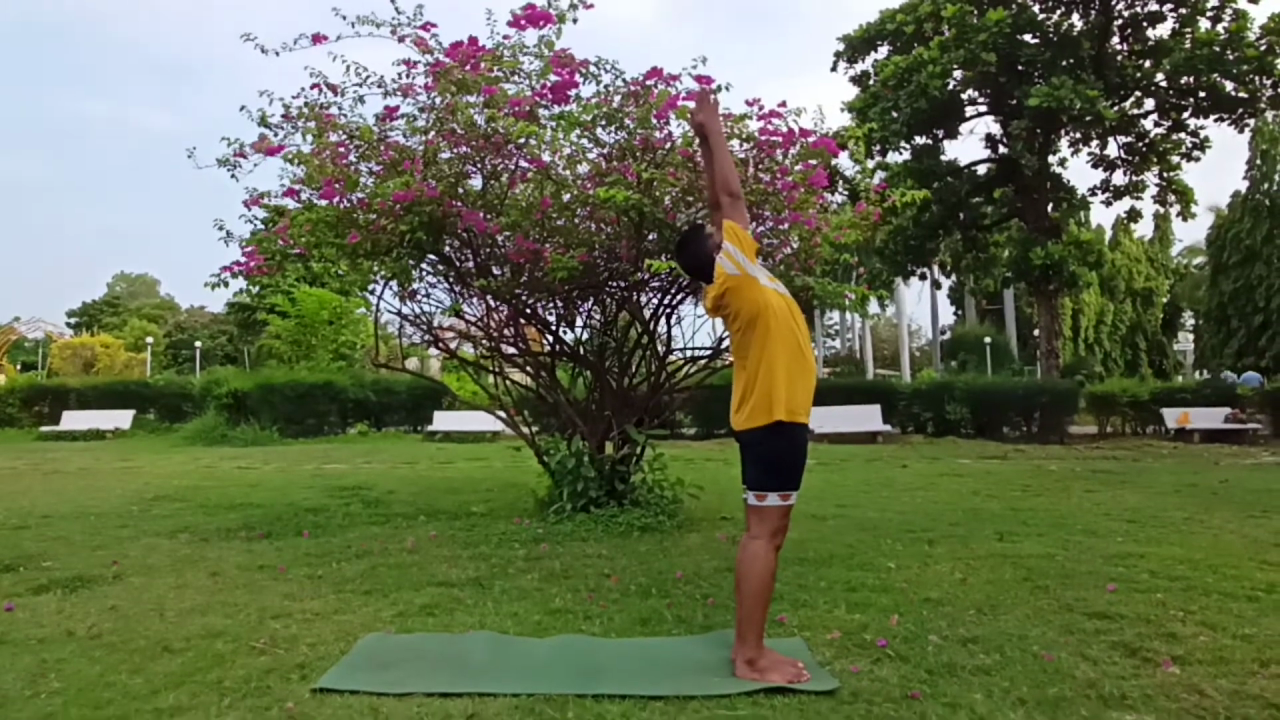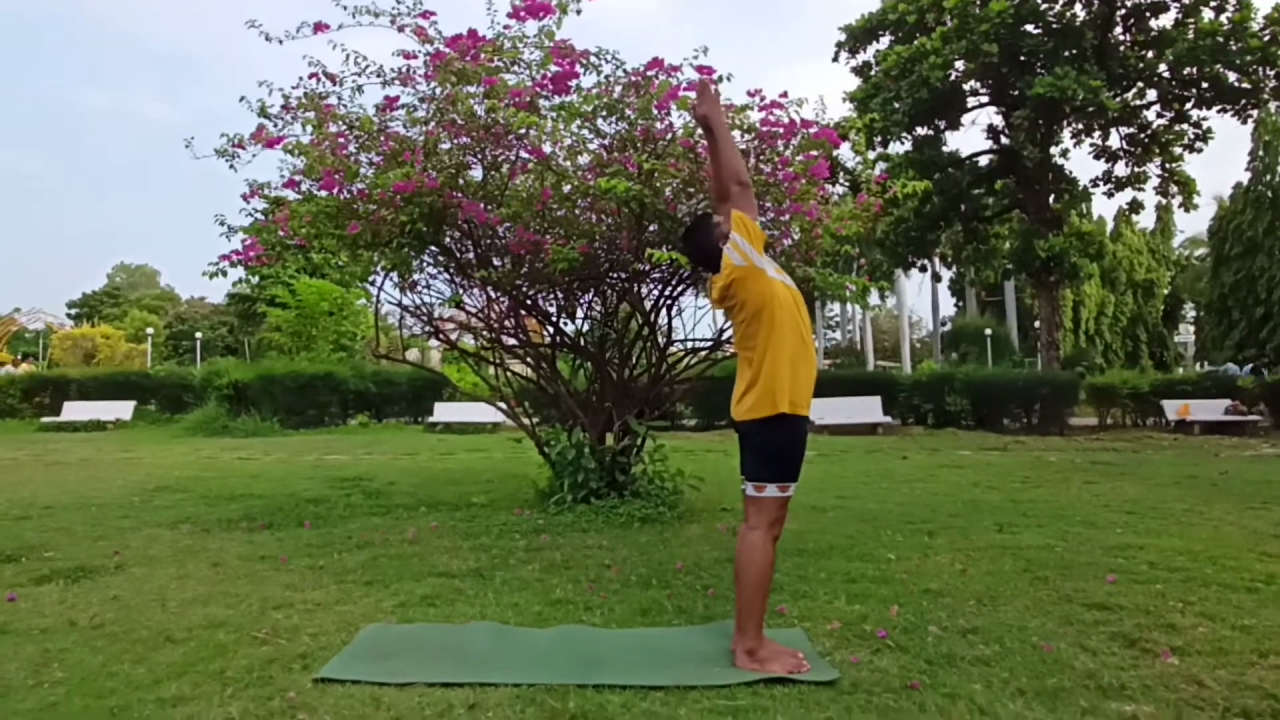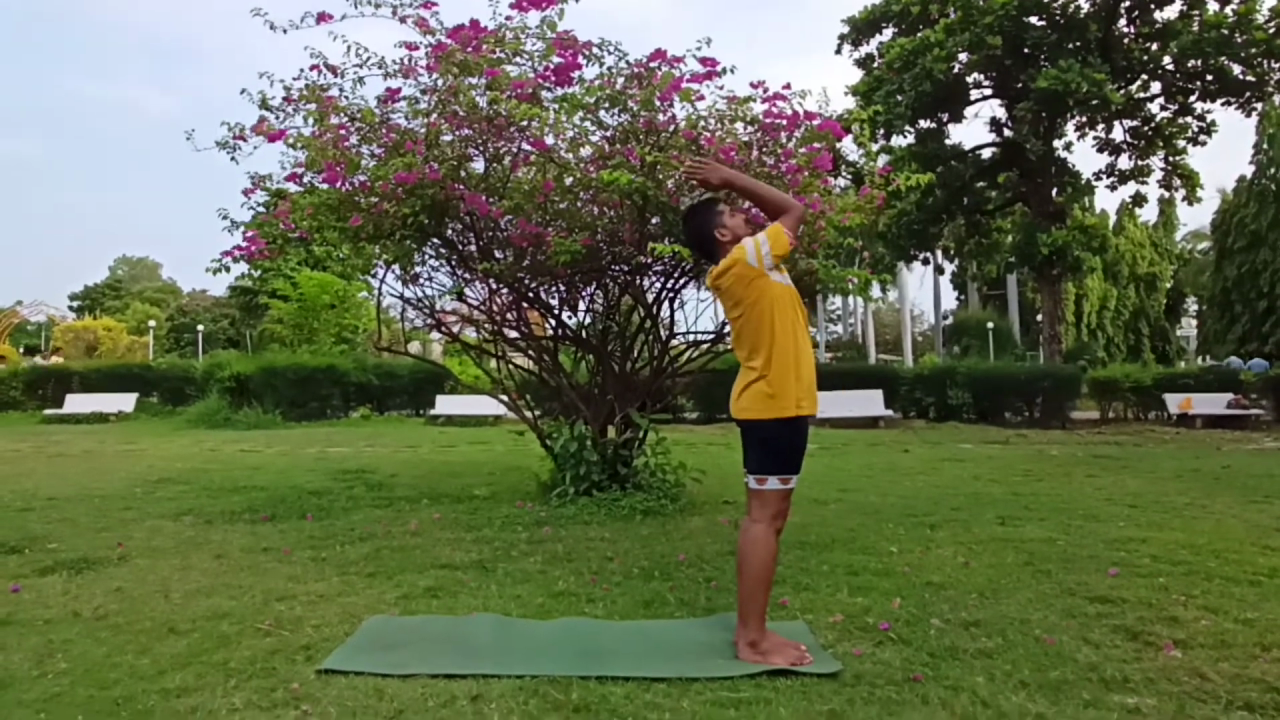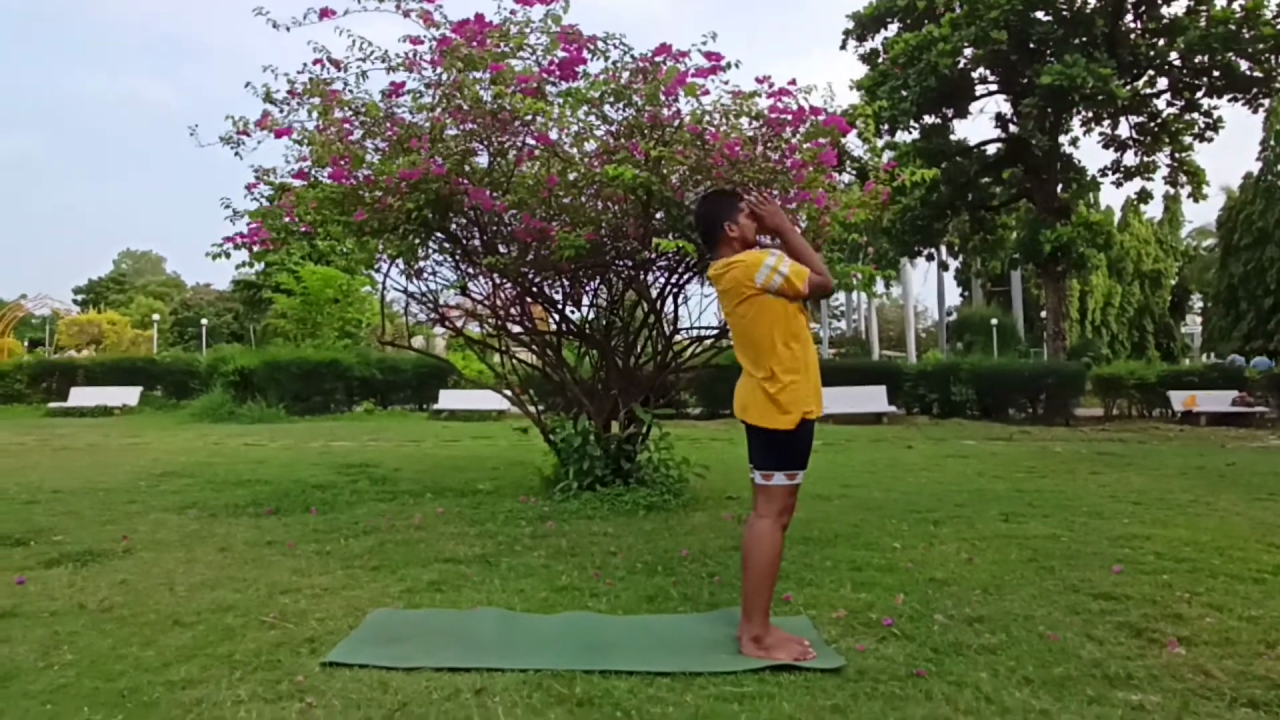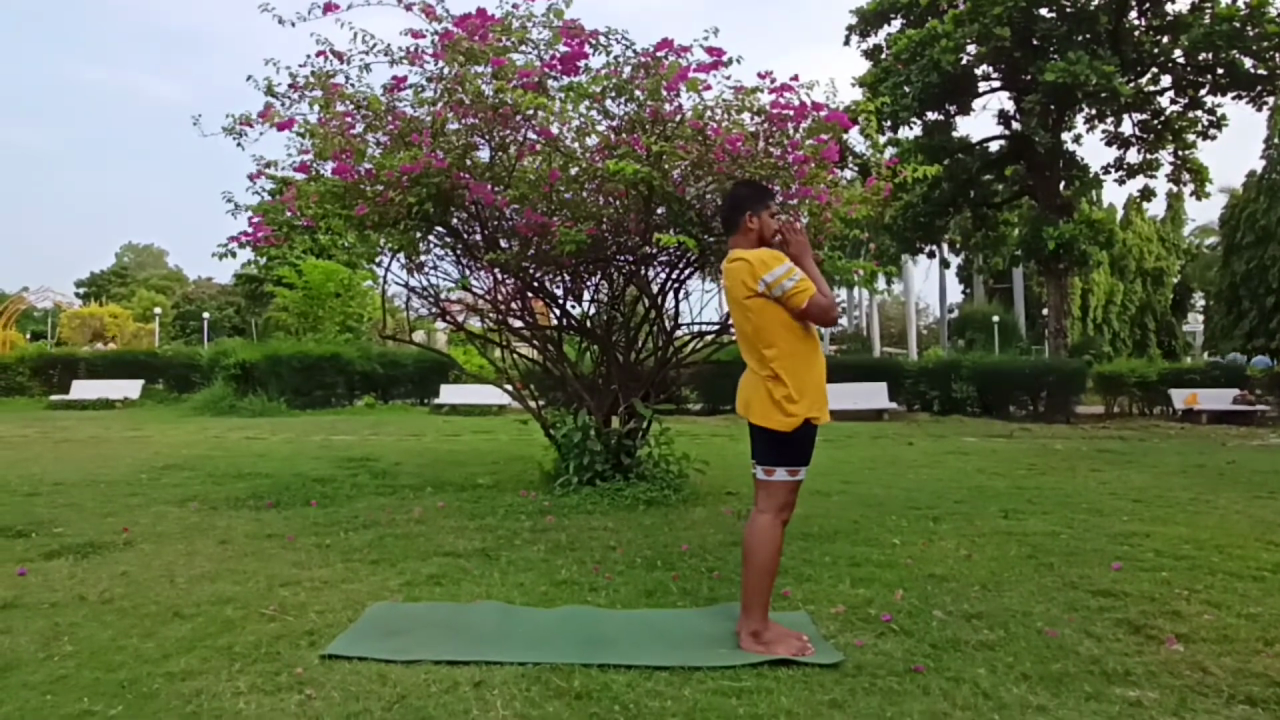
dt=0.5s
person 1, frame 1
left shoulder: (736, 281)
right shoulder: (735, 273)
left elbow: (723, 202)
right elbow: (729, 197)
left wrist: (710, 136)
right wrist: (712, 133)
left hip: (773, 415)
right hip: (772, 417)
left knee: (766, 534)
right knee: (764, 533)
left ankle: (750, 647)
right ankle: (749, 657)
person 1, frame 2
left shoulder: (739, 273)
right shoulder: (743, 265)
left elbow: (729, 193)
right elbow: (739, 186)
left wrist: (712, 131)
right wrist: (716, 123)
left hip: (771, 406)
right hip: (773, 409)
left knee: (764, 523)
right knee: (762, 523)
left ankle: (750, 638)
right ankle: (750, 648)
person 1, frame 3
left shoulder: (733, 268)
right shoulder: (747, 259)
left elbow: (779, 214)
right elbow: (794, 210)
left wrist: (727, 184)
right wrist: (730, 179)
left hip: (768, 401)
right hip: (776, 404)
left knee: (766, 517)
right knee: (765, 517)
left ankle: (752, 630)
right ankle: (752, 639)
person 1, frame 4
left shoulder: (730, 270)
right shoulder: (757, 263)
left elbow: (799, 278)
right elbow: (824, 283)
left wrist: (777, 234)
right wrist: (785, 228)
left hip: (770, 399)
right hip: (781, 403)
left knee: (771, 512)
right knee: (771, 513)
left ankle: (755, 625)
right ankle: (756, 634)
person 1, frame 5
left shoulder: (738, 265)
right shoulder: (766, 262)
left elbow: (794, 307)
right elbow: (827, 312)
left wrist: (796, 261)
right wrist: (805, 259)
left hip: (773, 397)
right hip: (785, 400)
left knee: (771, 509)
right knee: (773, 509)
left ankle: (755, 620)
right ankle: (755, 630)
